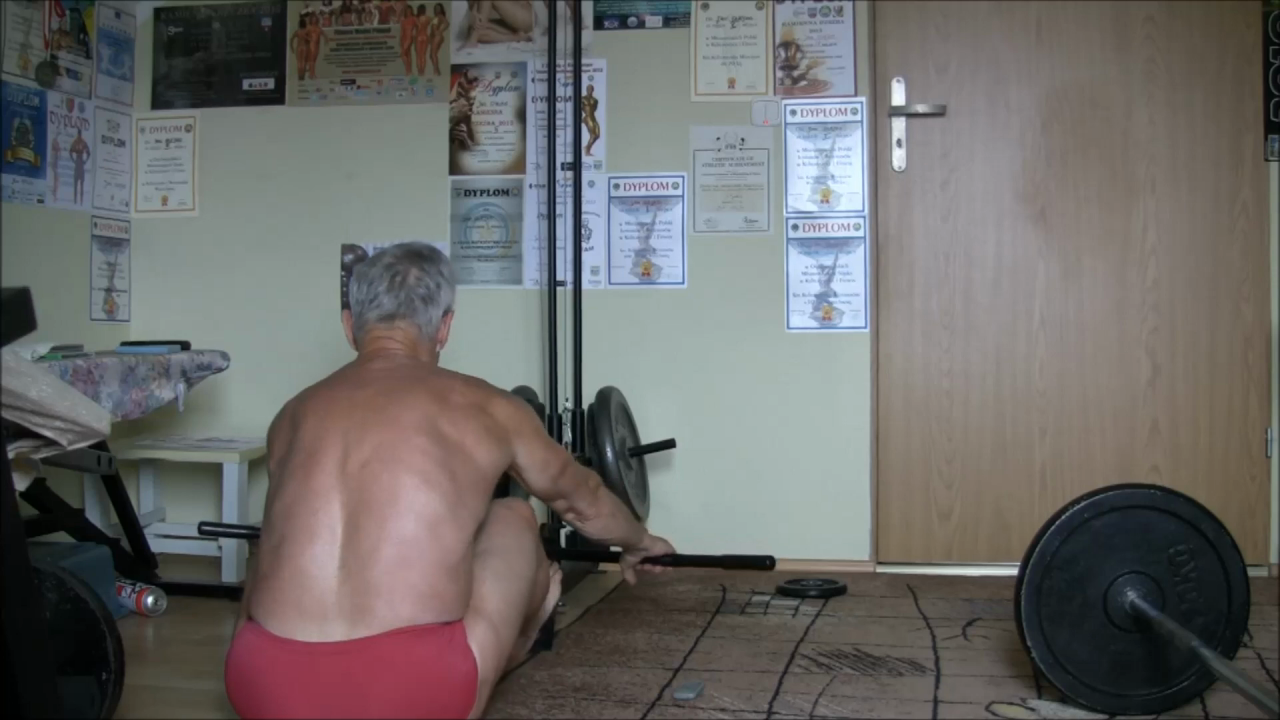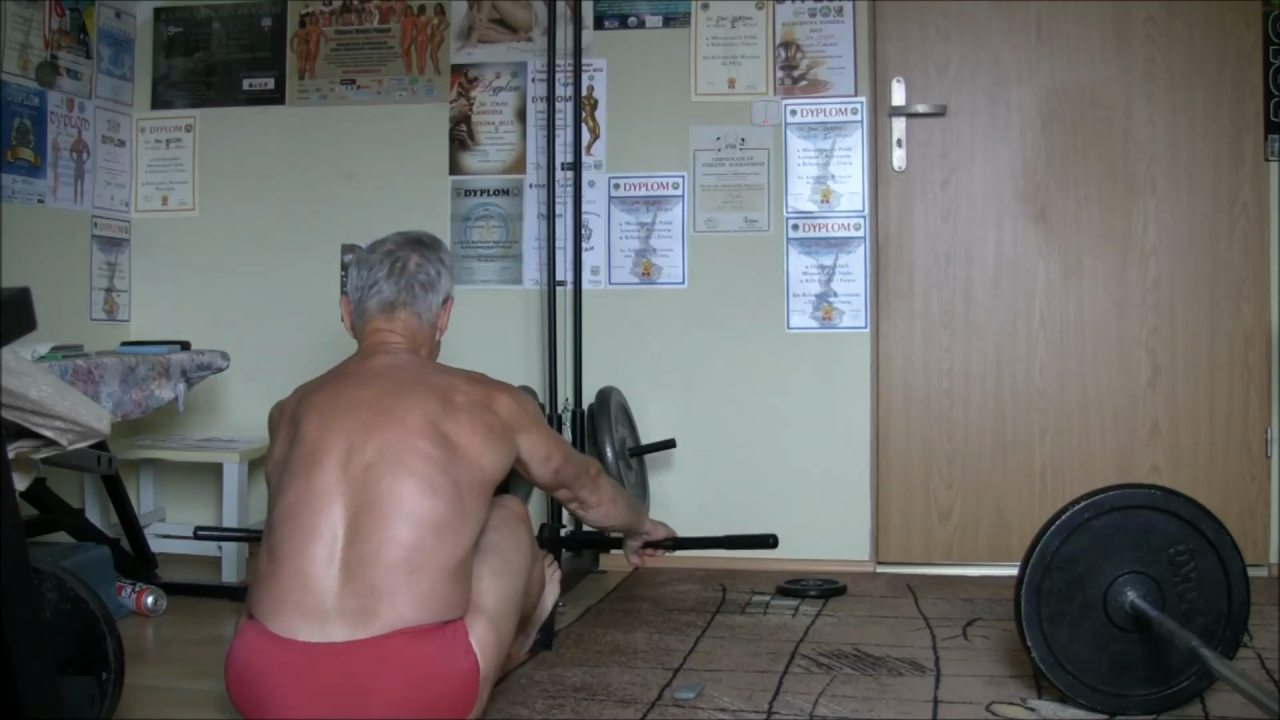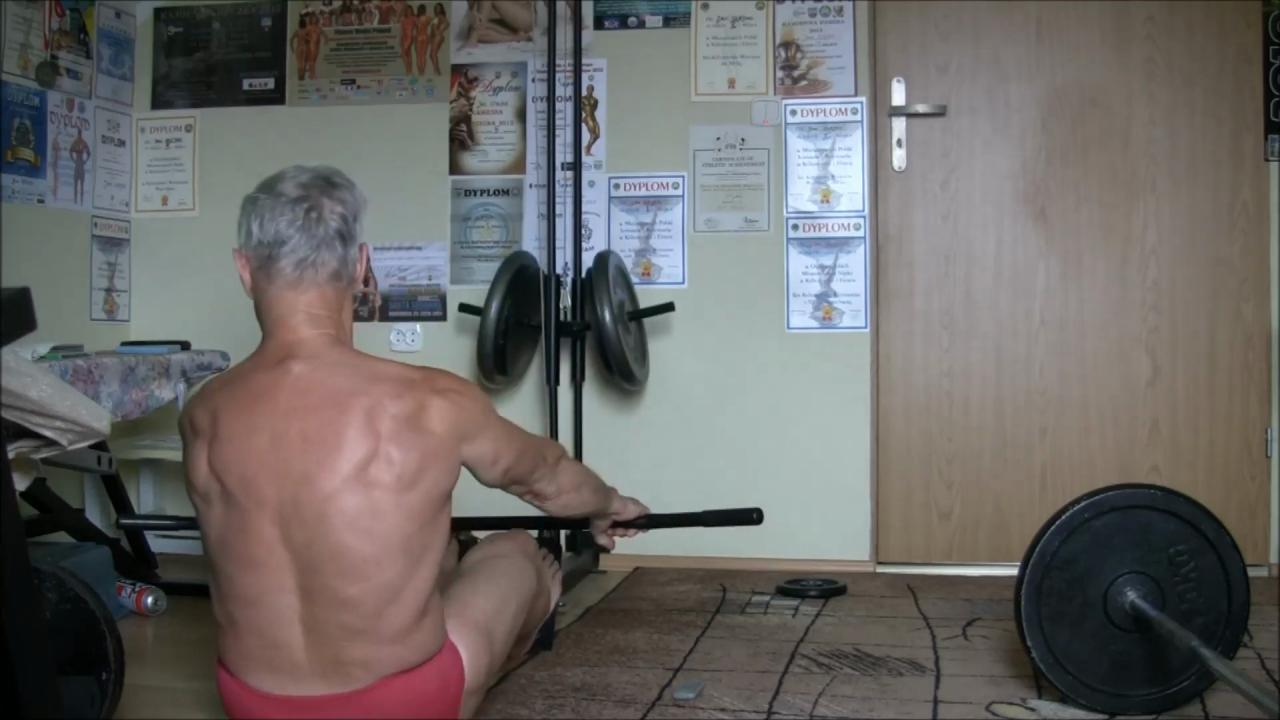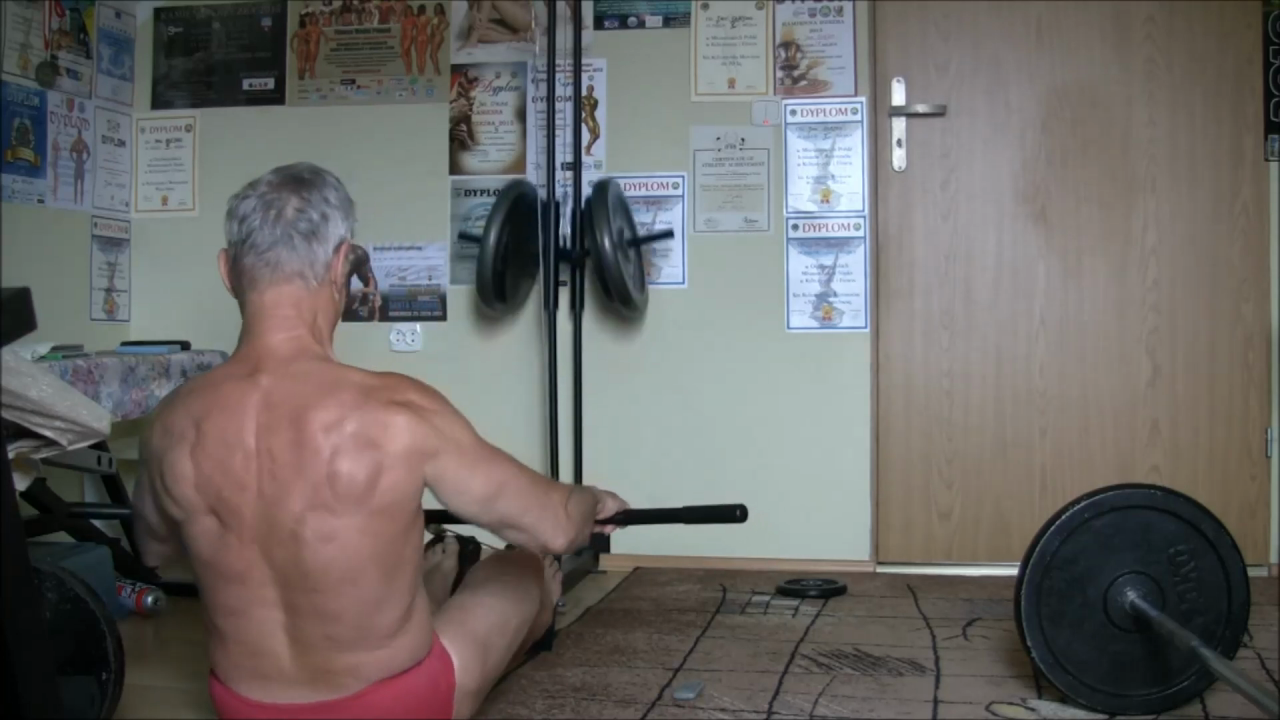
dt=1s
person 1, frame 1
left shoulder: (294, 414)
right shoulder: (485, 407)
right elbow: (584, 502)
right wrist: (639, 543)
right knee: (514, 518)
right ankle: (512, 646)
person 1, frame 2
left shoulder: (290, 411)
right shoulder: (490, 403)
right elbow: (585, 489)
right wrist: (641, 528)
right knee: (508, 516)
right ankle: (517, 639)
person 1, frame 3
left shoulder: (203, 416)
right shoulder: (430, 404)
right elbow: (545, 475)
right wrist: (610, 505)
right knee: (515, 552)
right ankle: (518, 633)
person 1, frame 4
left shoulder: (174, 423)
right shoulder: (395, 412)
left elbow: (156, 545)
right elbow: (554, 525)
right wrist: (591, 501)
right knee: (527, 572)
